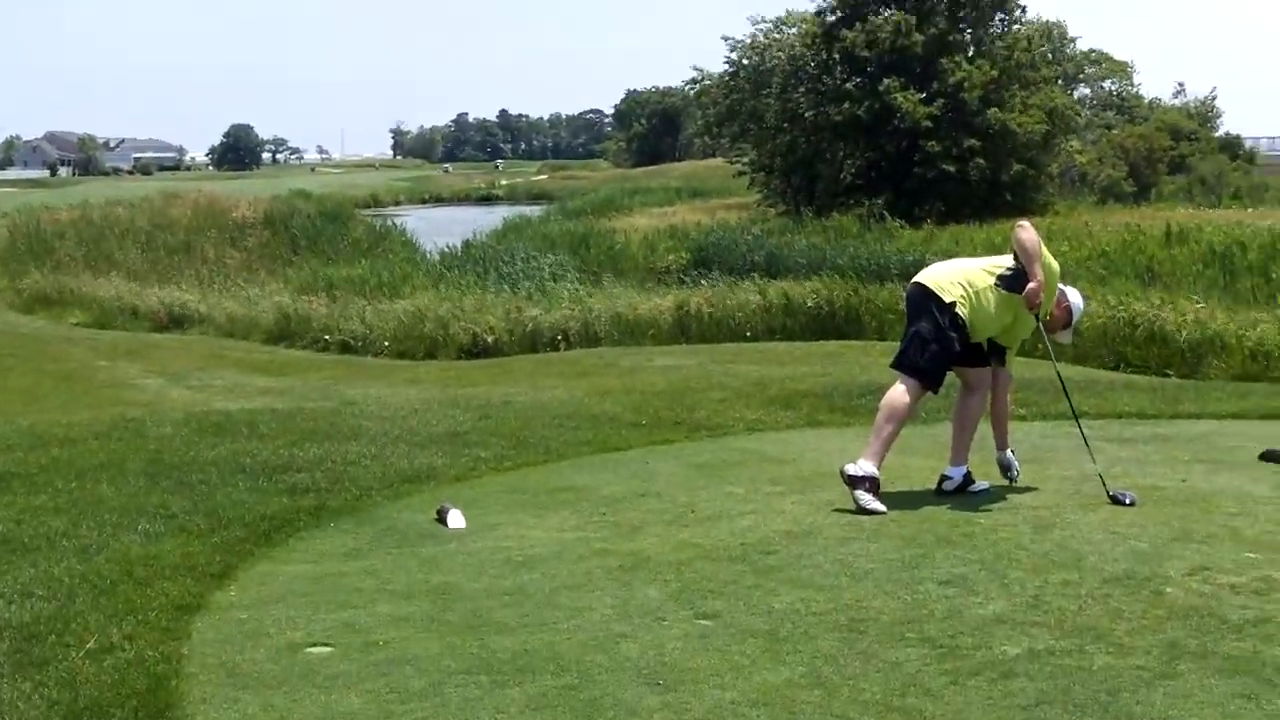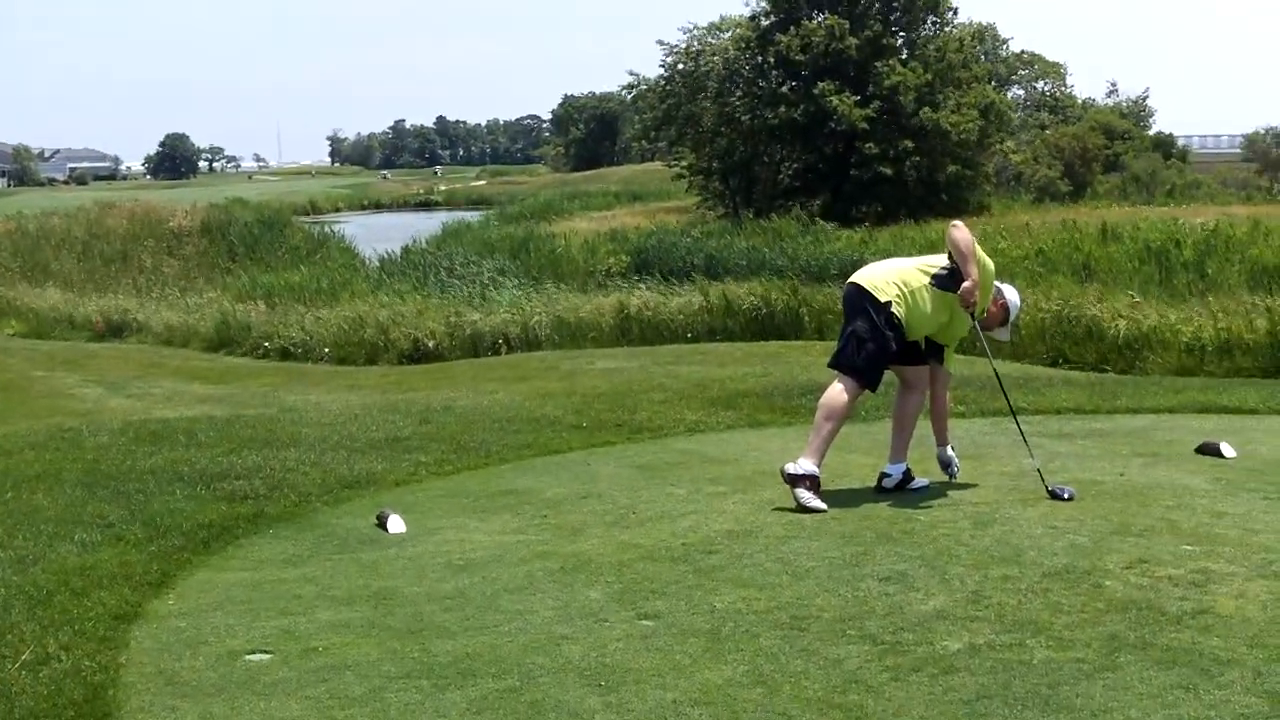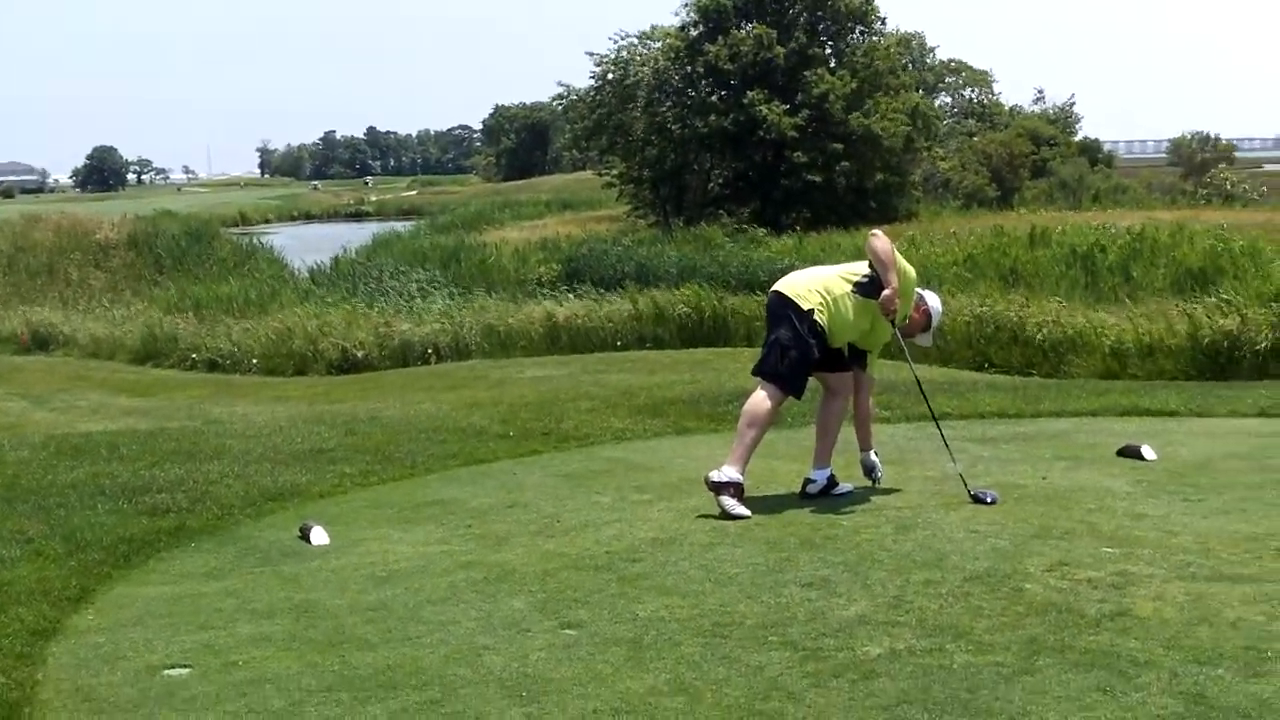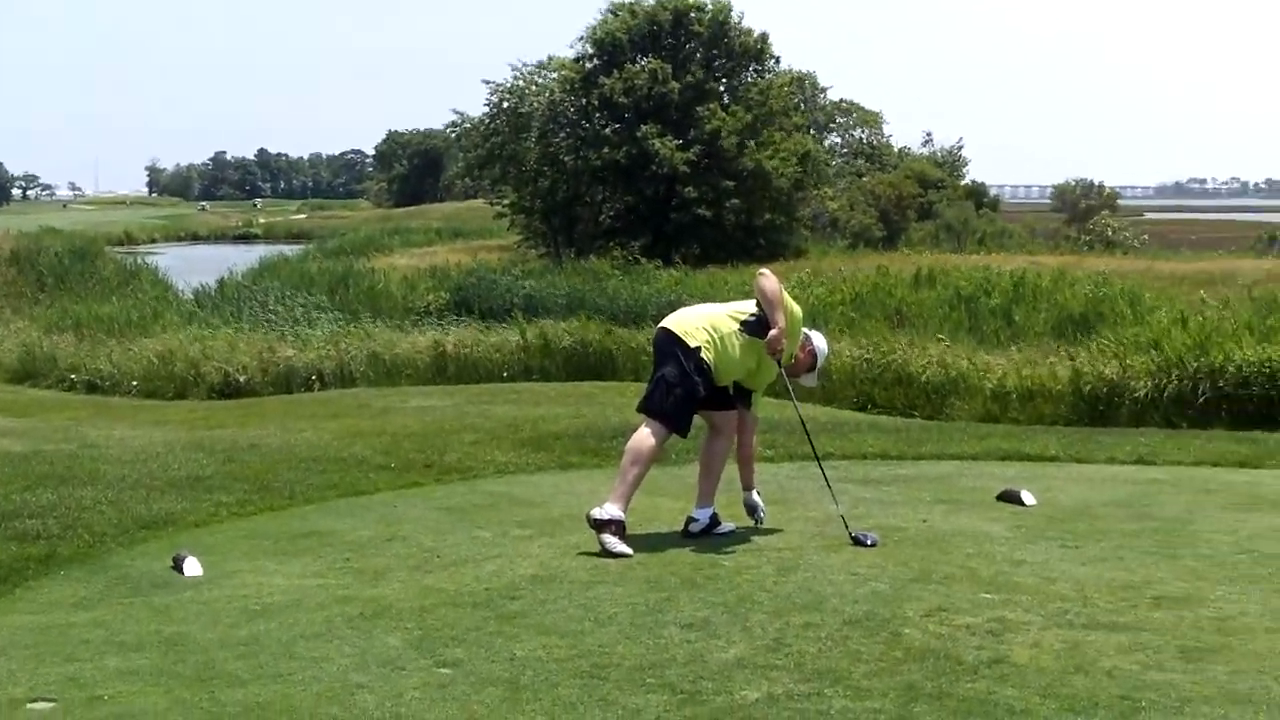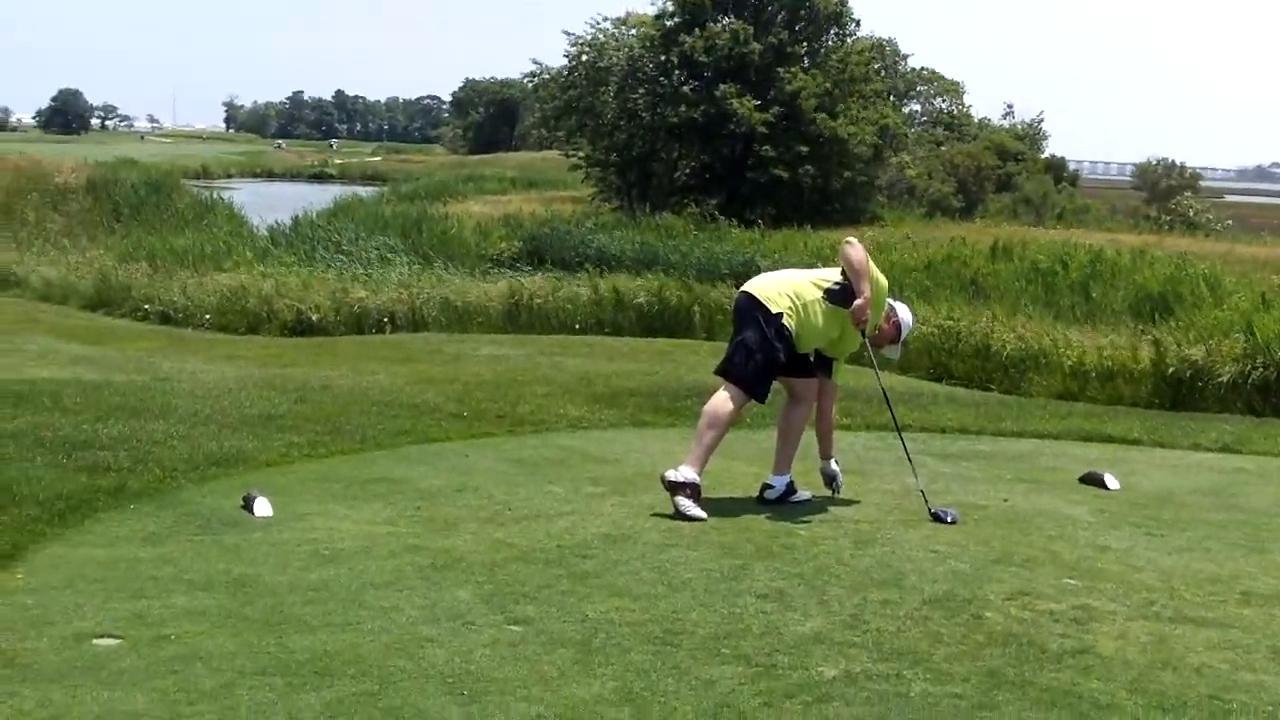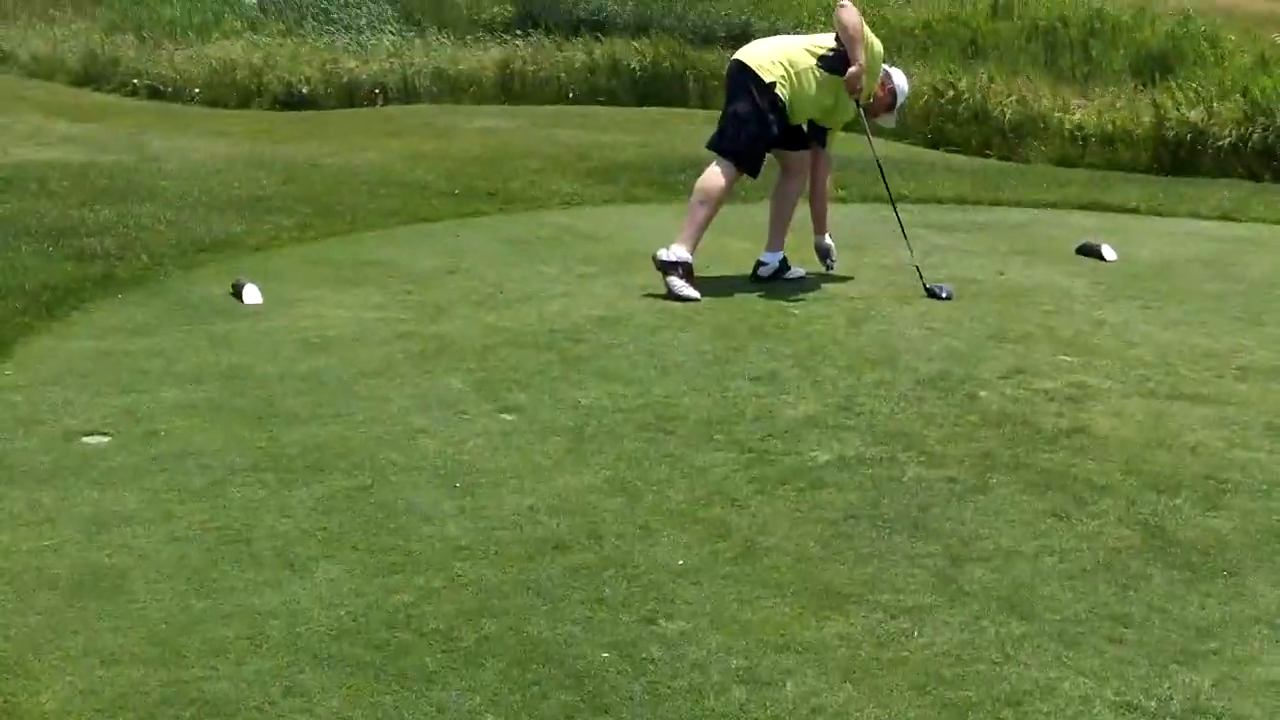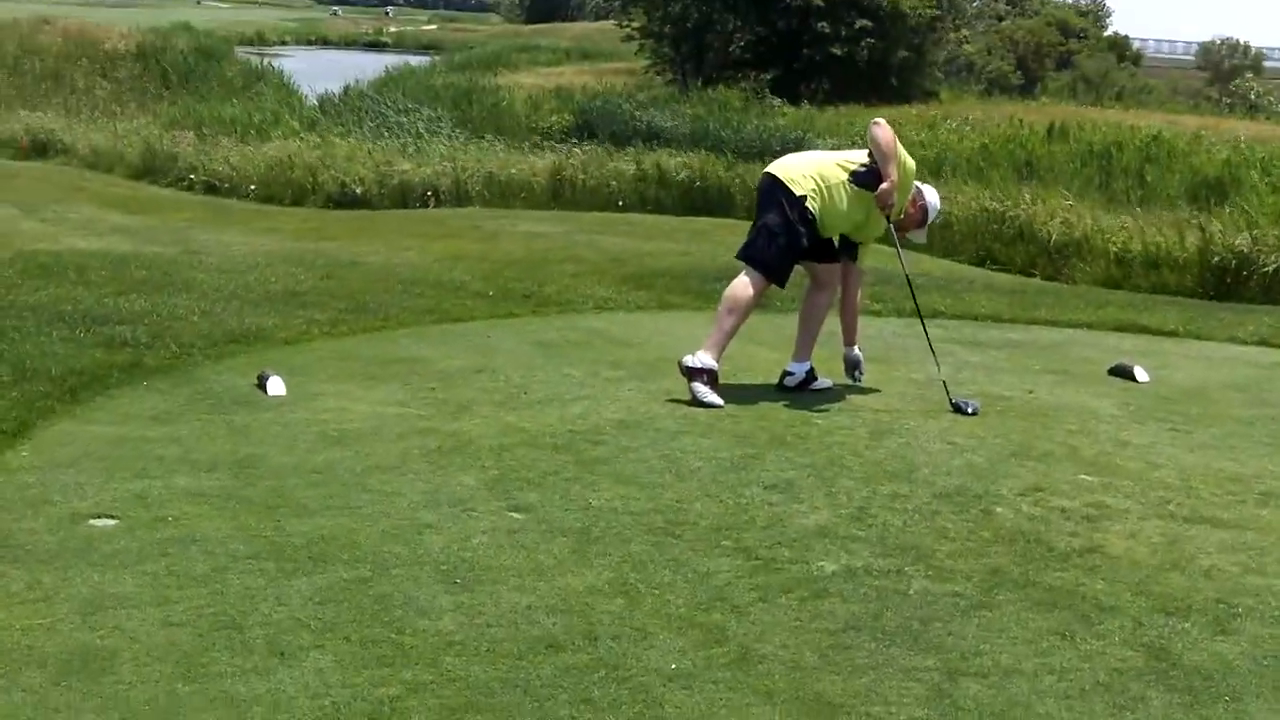
dt=0.4s
person 1, frame 1
left shoulder: (1016, 326)
right shoulder: (1049, 274)
left elbow: (999, 390)
right elbow: (1022, 228)
left wrist: (1003, 450)
right wrist: (1036, 280)
right hip: (940, 294)
left knee: (979, 381)
right knee: (914, 383)
left ankle: (956, 474)
right ankle: (864, 471)
person 1, frame 2
left shoulder: (953, 325)
right shoulder: (985, 274)
left elbow: (938, 388)
right elbow: (955, 228)
left wrist: (943, 447)
right wrist: (971, 279)
right hip: (877, 293)
left knee: (917, 380)
right knee: (852, 382)
left ankle: (895, 472)
right ankle: (804, 470)
person 1, frame 3
left shoulder: (877, 331)
right shoulder: (906, 279)
left elbow: (861, 394)
right elbow: (876, 237)
left wrist: (867, 452)
right wrist: (890, 287)
right hip: (800, 301)
left knee: (841, 386)
right knee: (774, 390)
left ankle: (819, 477)
right ankle: (728, 477)
person 1, frame 4
left shoulder: (762, 370)
right shoulder: (793, 320)
left elbow: (745, 434)
right elbow: (763, 276)
left wrist: (749, 492)
right wrist: (778, 327)
right hip: (687, 338)
left knee: (726, 424)
right knee: (659, 427)
left ankle: (702, 516)
right ankle: (610, 514)
person 1, frame 5
left shoulder: (843, 341)
right shoulder: (878, 290)
left elbow: (824, 404)
right elbow: (850, 245)
left wrist: (827, 461)
right wrist: (863, 298)
right hip: (769, 304)
left knee: (806, 392)
right knee: (737, 392)
left ankle: (778, 483)
right ankle: (685, 478)
person 1, frame 6
left shoulder: (838, 109)
right shoulder: (874, 57)
left elbow: (818, 176)
left wrist: (821, 236)
right wrist: (858, 64)
right hip: (762, 72)
left knee: (798, 165)
right knee: (730, 166)
left ankle: (771, 261)
right ankle: (677, 257)
person 1, frame 7
left shoulder: (868, 224)
right shoulder: (905, 173)
left elbow: (849, 290)
right elbow: (878, 125)
left wrist: (851, 348)
right wrist: (889, 181)
right hip: (793, 186)
left knee: (828, 279)
right knee: (758, 277)
left ankle: (798, 371)
right ankle: (703, 364)
